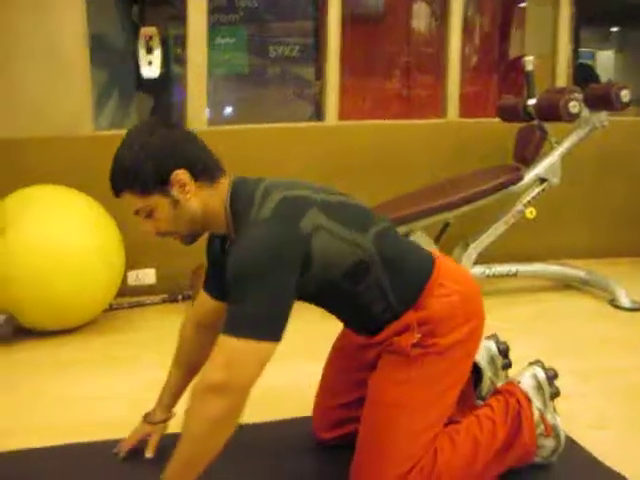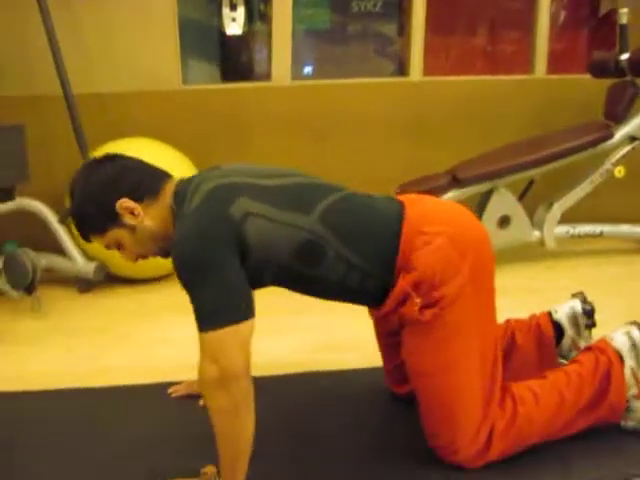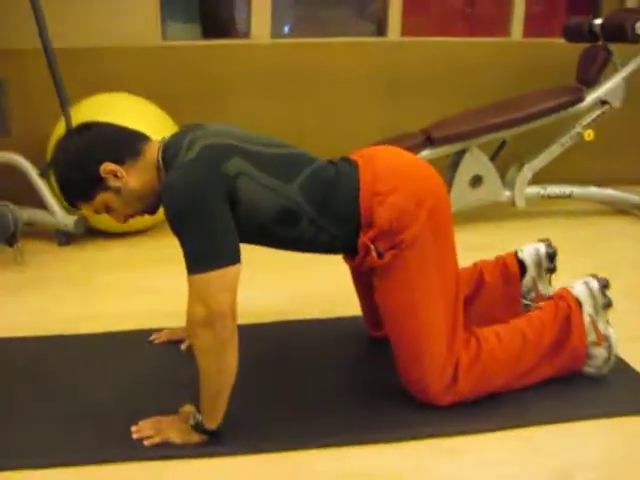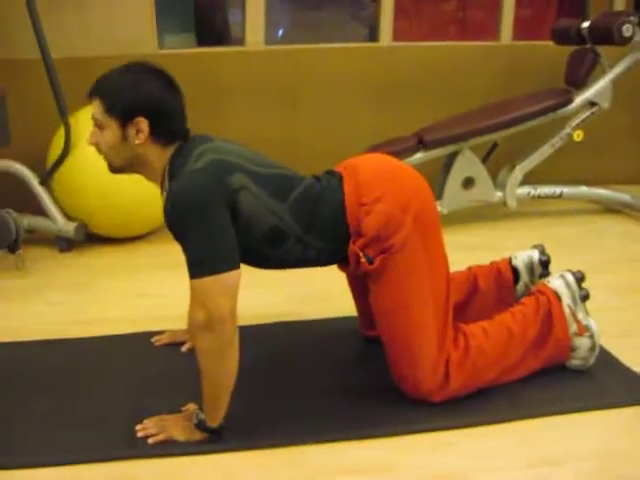
dt=0.7s
person 1, frame 1
left shoulder: (267, 240)
right shoulder: (235, 221)
left elbow: (223, 387)
right elbow: (203, 321)
right wrist: (158, 413)
left hip: (434, 316)
right hip: (387, 315)
right knee: (331, 427)
left ankle: (522, 411)
right ankle: (471, 375)
person 1, frame 2
left shoulder: (197, 236)
right shoulder: (207, 198)
left elbow: (228, 374)
right wrist: (214, 377)
left hip: (435, 259)
right hip: (420, 230)
right knee: (410, 383)
right ankle: (552, 332)
person 1, frame 3
left shoulder: (186, 187)
right shoulder: (187, 152)
left elbow: (218, 315)
left wrist: (204, 423)
right wrist: (200, 324)
left hip: (398, 205)
right hip: (380, 181)
left knee: (435, 375)
right knee: (388, 326)
left ankle: (573, 318)
right ankle: (520, 271)
person 1, frame 4
left shoulder: (190, 194)
right shoulder: (196, 158)
left elbow: (218, 320)
left wrist: (206, 423)
right wrist: (198, 327)
left hip: (383, 212)
right hip: (369, 184)
left knee: (428, 374)
right knee: (382, 328)
left ankle: (556, 315)
right ankle: (513, 276)
